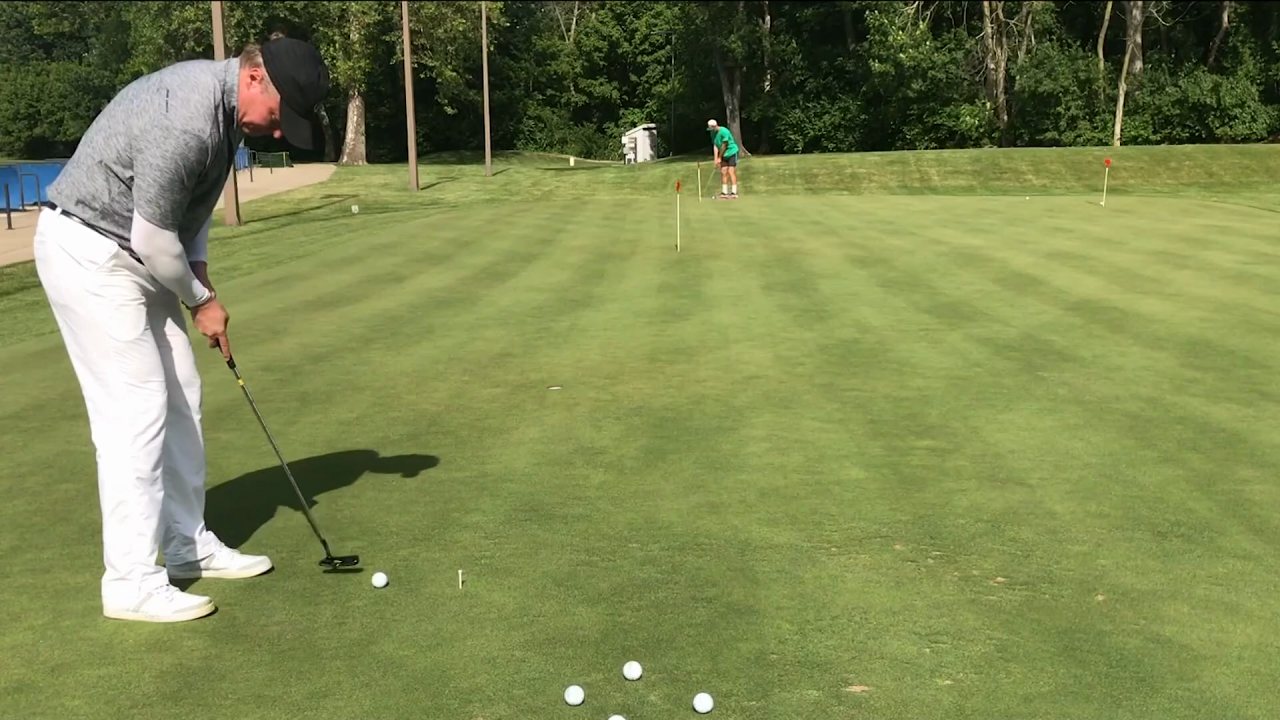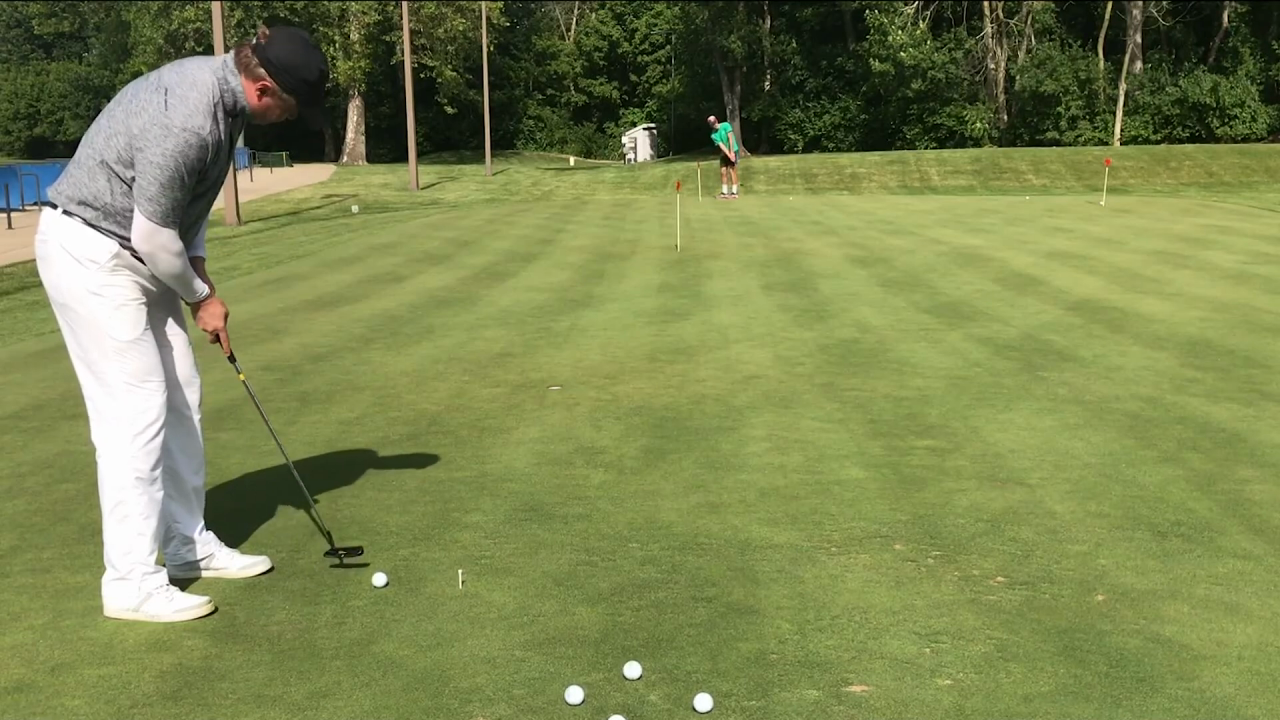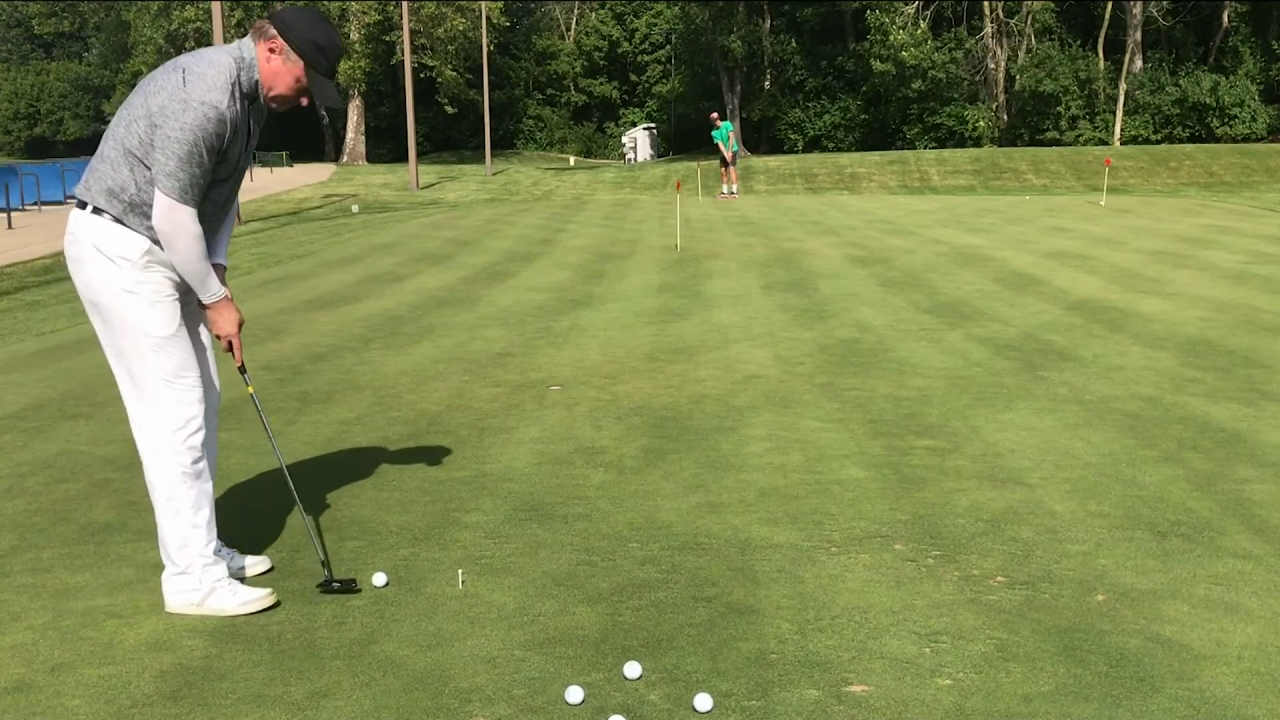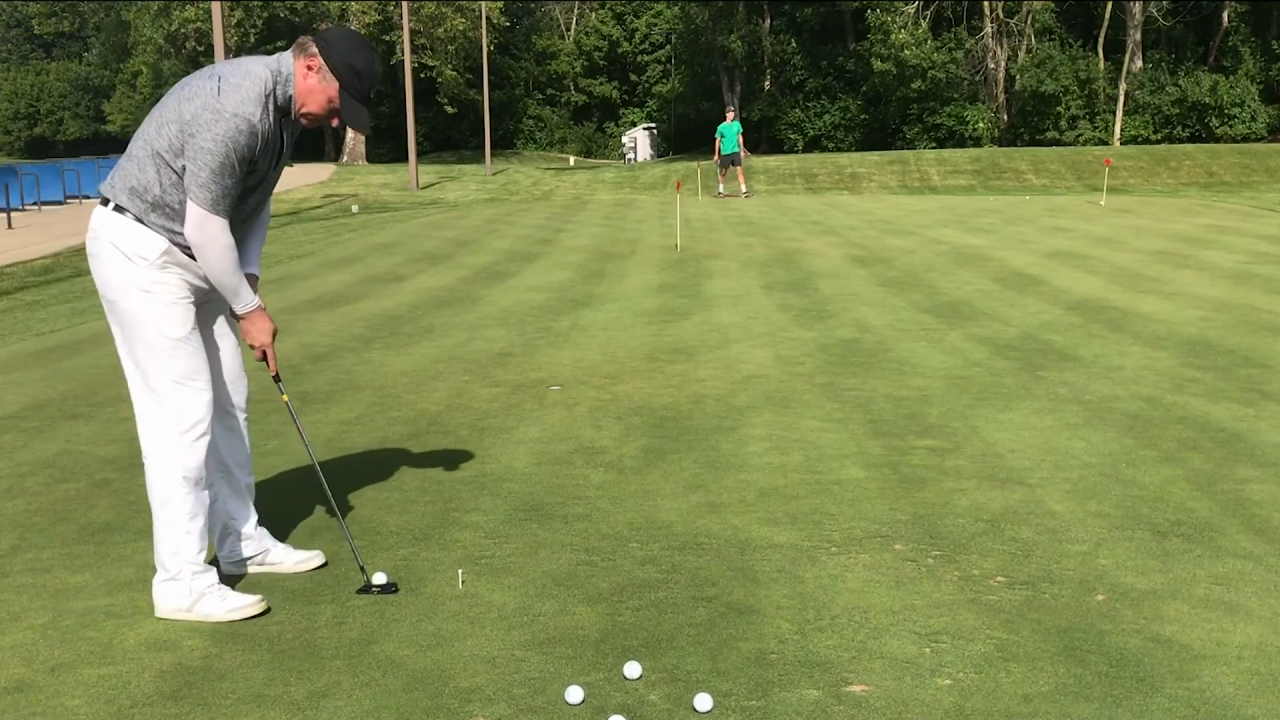
dt=1s
person 1, frame 1
left shoulder: (226, 103)
right shoulder: (187, 119)
right elbow: (151, 235)
left wrist: (198, 267)
right wrist: (199, 301)
left hip: (132, 252)
right hip: (88, 250)
left knee: (179, 397)
right knee: (135, 407)
left ankle: (189, 546)
right ankle: (131, 582)
person 1, frame 2
left shoulder: (222, 88)
right shoulder: (185, 122)
right elbow: (154, 237)
left wrist: (197, 263)
right wrist: (200, 297)
left hip: (132, 252)
right hip: (89, 250)
left knee: (178, 396)
right knee: (134, 408)
left ankle: (188, 545)
right ankle: (131, 583)
person 1, frame 3
left shoulder: (246, 89)
right shoulder: (202, 98)
left elbow: (218, 193)
right elbow: (173, 217)
left wrist: (217, 272)
right wrist: (215, 299)
left hip: (157, 249)
right hip: (118, 247)
left knee: (196, 400)
right knee: (172, 408)
left ankle: (197, 546)
right ankle: (192, 577)
person 1, frame 4
left shoulder: (280, 103)
right shoulder: (235, 106)
left elbow: (251, 202)
right elbow: (205, 226)
left wrist: (249, 280)
right wrist: (248, 308)
left hip: (182, 251)
right hip: (138, 246)
left knee: (225, 398)
right knee: (180, 407)
left ankle: (241, 542)
right ankle: (181, 582)
